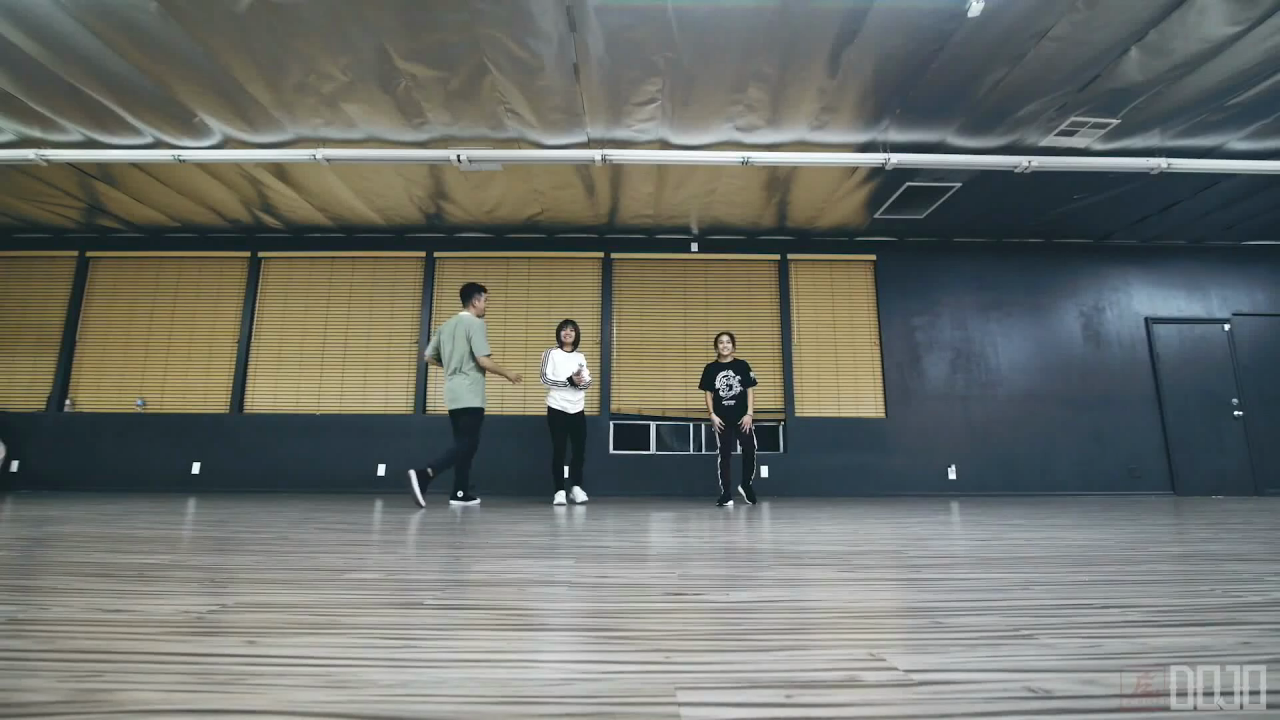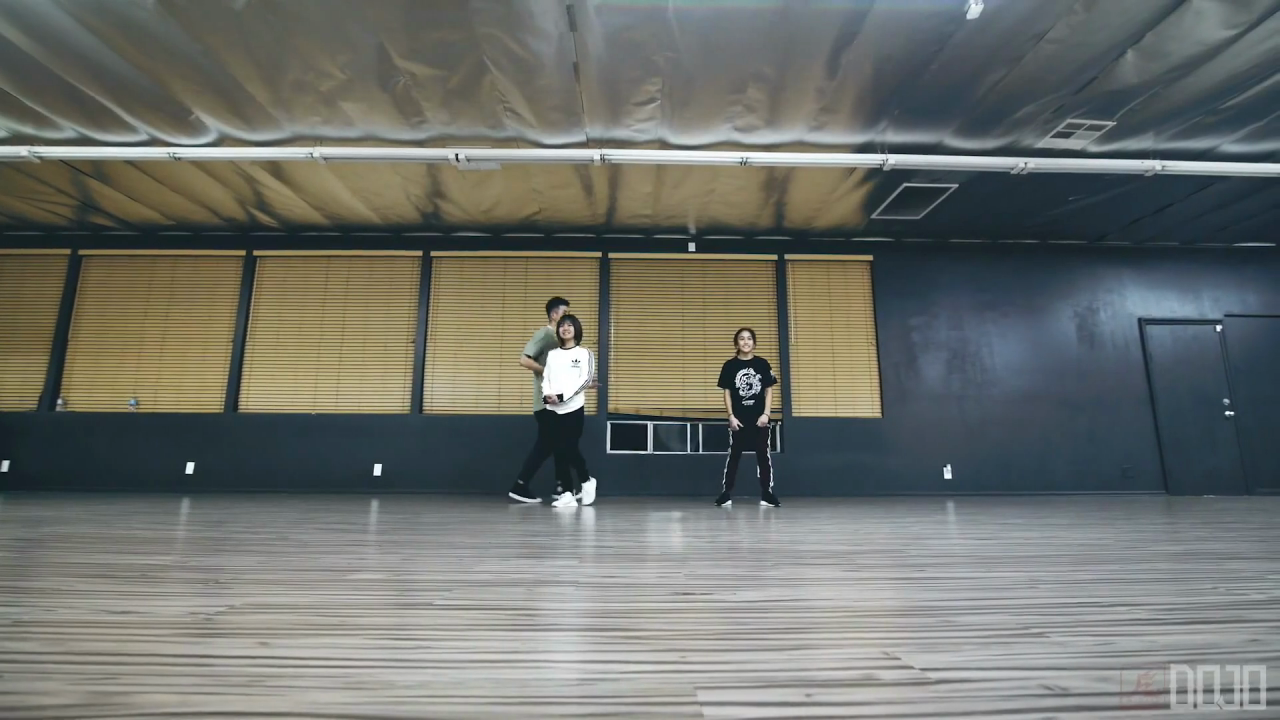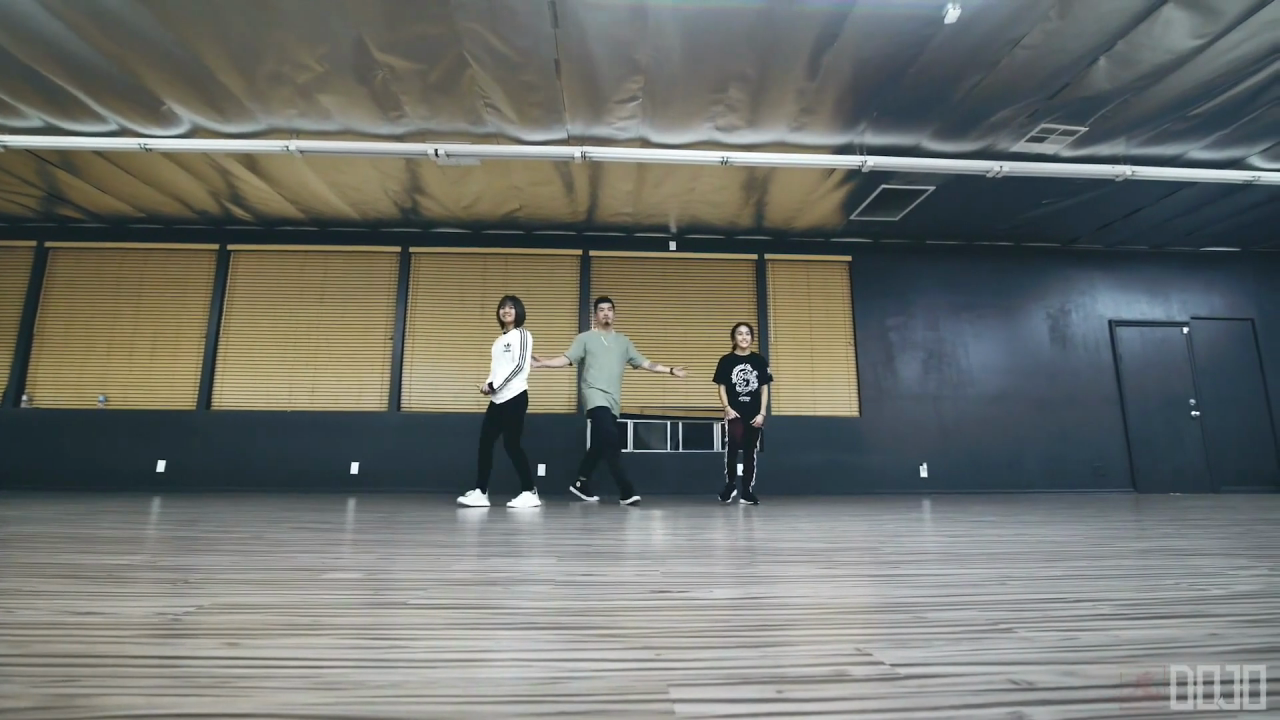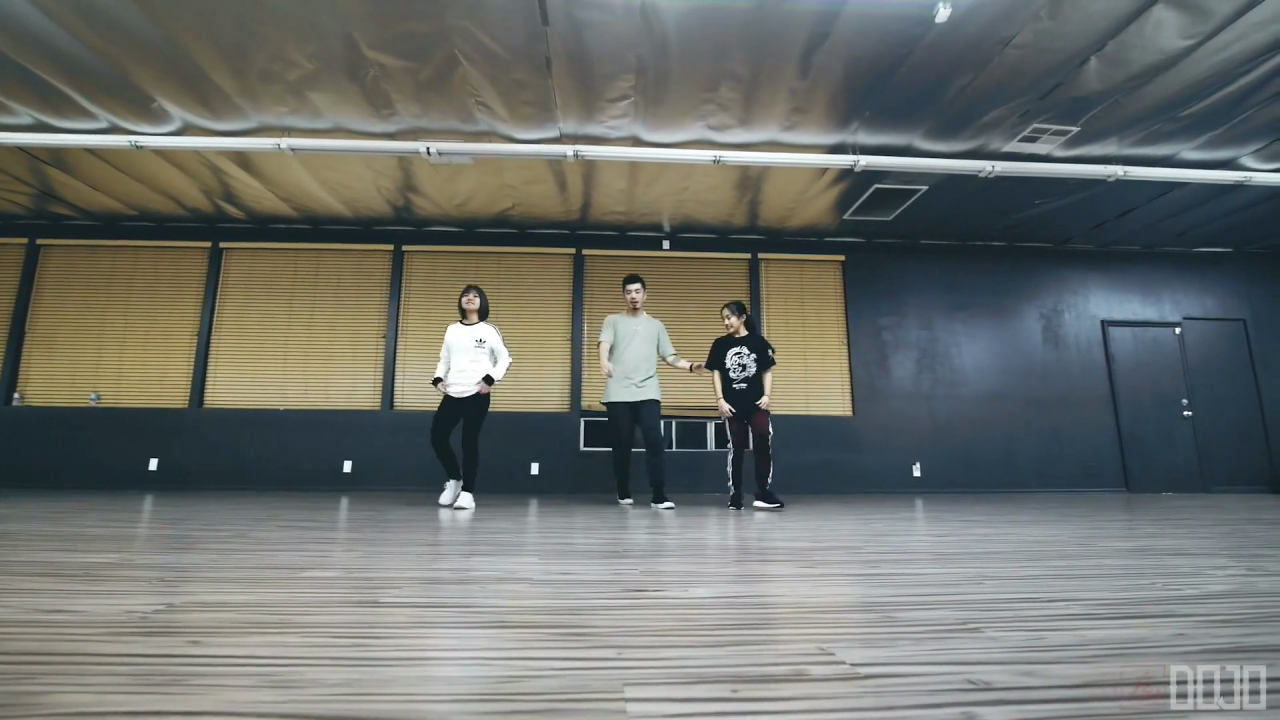
dt=0.7s
person 1, frame 1
left shoulder: (446, 326)
right shoulder: (475, 324)
left elbow: (429, 357)
right elbow: (484, 361)
right wrist: (508, 374)
left hip: (453, 394)
right hip: (469, 395)
left knee: (464, 443)
right knee: (467, 444)
left ankle: (461, 492)
right ankle: (423, 475)
person 1, frame 2
left shoulder: (555, 338)
right shoulder: (544, 335)
right elbow: (524, 360)
right wrist: (547, 370)
right hip: (547, 401)
right knee: (545, 444)
right ankle: (520, 487)
person 1, frame 3
left shoulder: (623, 341)
right shoulder: (585, 338)
left elbow: (643, 363)
right elbow: (567, 359)
left wrist: (670, 371)
right wrist: (543, 363)
left hip: (612, 401)
right hip: (595, 397)
left knee: (601, 445)
right knee: (611, 441)
left ankle: (580, 483)
right ankle: (626, 490)
person 1, frame 4
left shoulder: (656, 325)
right shoulder: (613, 321)
left elbow: (669, 356)
right elbow: (604, 345)
left wrist: (690, 366)
right wrist: (604, 362)
left hip: (647, 392)
right hip: (619, 392)
left knee: (654, 441)
right knee: (620, 443)
left ankle: (659, 495)
right ankle: (623, 490)
person 2, frame 1
left shoulder: (580, 357)
right shoulder: (551, 353)
left elbow: (588, 381)
right elbow: (545, 378)
left wrist: (579, 382)
right wrist: (569, 380)
left hip: (577, 409)
right hip: (557, 408)
left knee: (579, 448)
right knee: (559, 450)
left ankle: (576, 487)
right ankle: (559, 491)
person 2, frame 2
left shoulder: (584, 353)
right shoulder: (552, 354)
left elbow: (585, 379)
right elbow: (545, 378)
left wrist: (562, 396)
right wrist: (547, 395)
left hip: (574, 408)
right hip: (553, 409)
left knee: (571, 448)
right knee: (557, 450)
left ankle: (587, 481)
right ankle: (568, 492)
person 2, frame 3
left shoulder: (522, 335)
right shoulder: (499, 341)
left elbow: (519, 366)
left wrist: (492, 386)
right wrist: (488, 385)
left hip: (515, 397)
right hip: (498, 399)
left knee: (511, 444)
right knee: (485, 443)
left ankle: (529, 492)
right ankle: (480, 492)
person 2, frame 4
left shoulder: (489, 331)
right shoulder: (452, 330)
left elbow: (505, 360)
right elbow: (444, 360)
left wrist: (490, 380)
right wrist: (438, 379)
left hip: (478, 394)
right hip: (452, 393)
left knee: (469, 442)
right knee: (437, 436)
left ankle: (467, 492)
right ankle: (454, 479)
person 3, frame 1
left shoulder: (742, 366)
right shoulder: (710, 368)
left elbow: (750, 391)
right elbow: (708, 394)
left wrist: (749, 414)
right wrist: (712, 414)
left hip: (742, 416)
right hip: (721, 418)
left knee: (749, 450)
right knee: (724, 454)
left ankle: (746, 485)
right ankle: (726, 494)
person 3, frame 2
left shoulder: (762, 364)
right shoulder: (730, 365)
left elbow: (769, 390)
right elbow: (727, 392)
left wrist: (766, 413)
right wrist: (731, 416)
left hip: (759, 417)
right hip: (739, 418)
left knee: (763, 454)
right knee: (734, 454)
left ankle: (767, 493)
right ankle: (726, 493)
person 3, frame 3
left shoulder: (759, 360)
right shoulder: (726, 360)
left elbow: (764, 388)
right elbow: (721, 387)
left wrist: (762, 413)
right wrist: (726, 407)
left hip: (754, 414)
right hip: (734, 412)
left knee: (750, 452)
right knee: (733, 444)
left ankle: (747, 491)
right ankle: (730, 484)
person 3, frame 4
left shoulder: (759, 342)
right shoulder: (720, 344)
left elbow: (767, 371)
right elbow: (716, 373)
left wrist: (767, 393)
right wrist: (720, 400)
left hip: (756, 402)
right hip: (732, 404)
left knee: (763, 441)
right knee: (736, 447)
left ankle: (763, 493)
right ankle: (735, 495)
